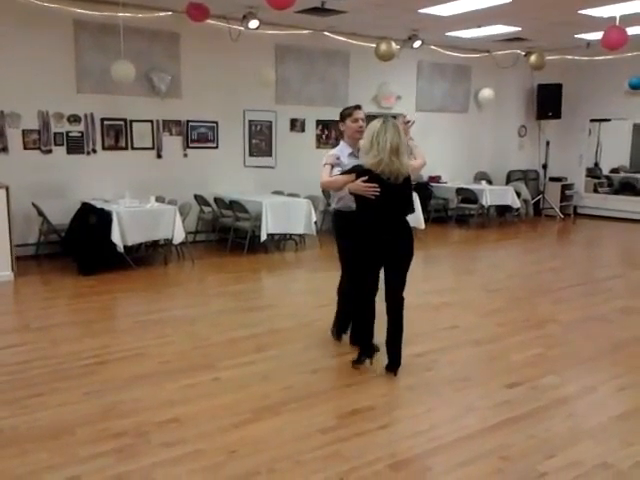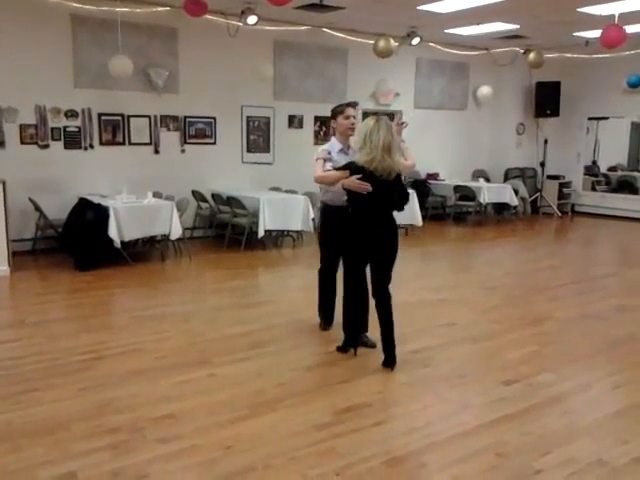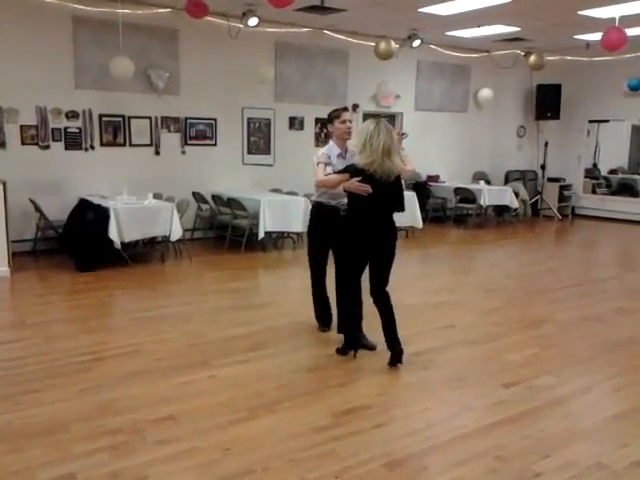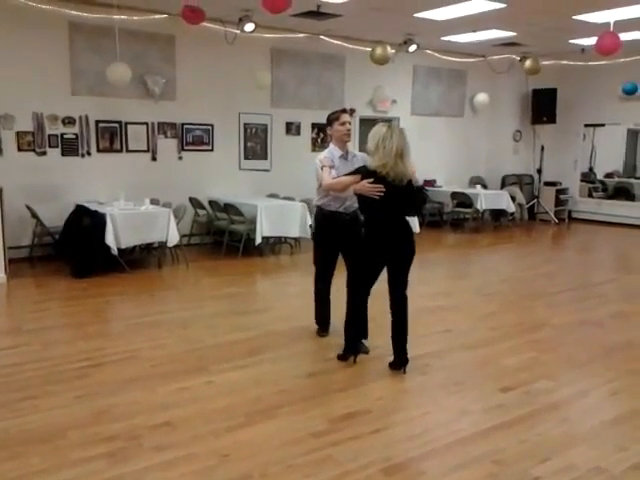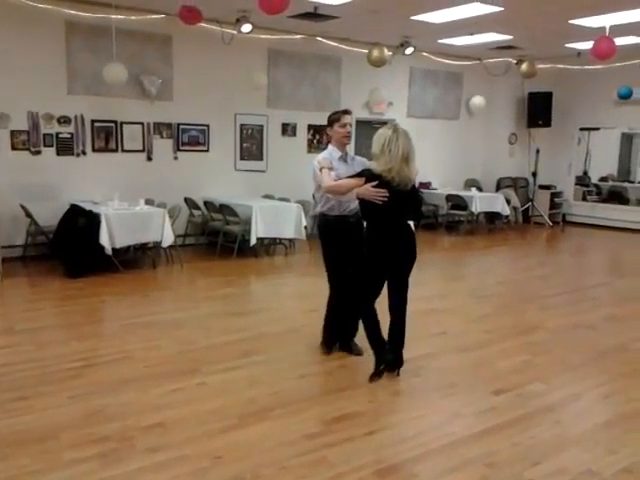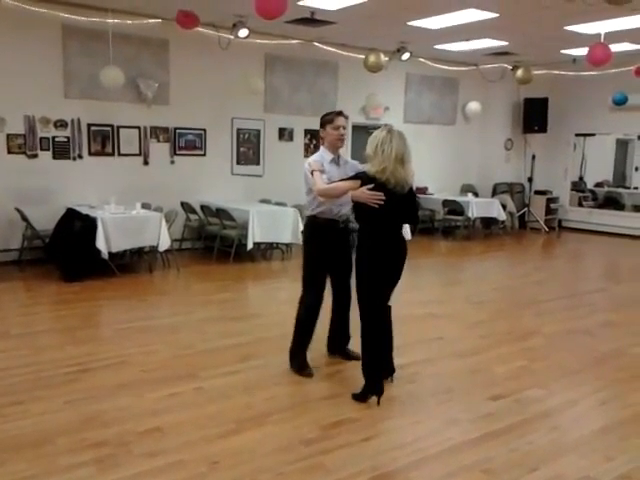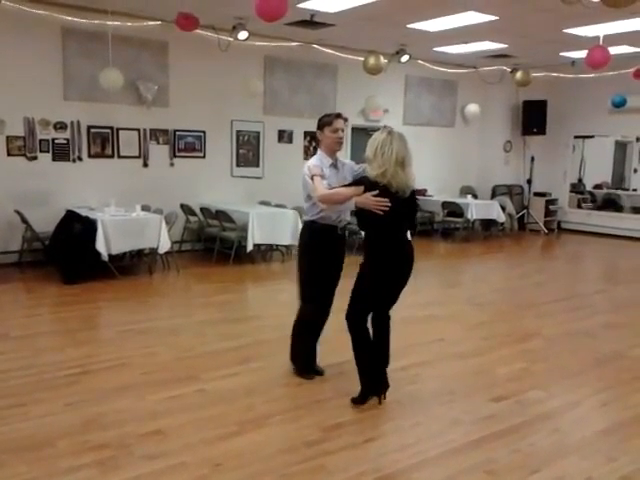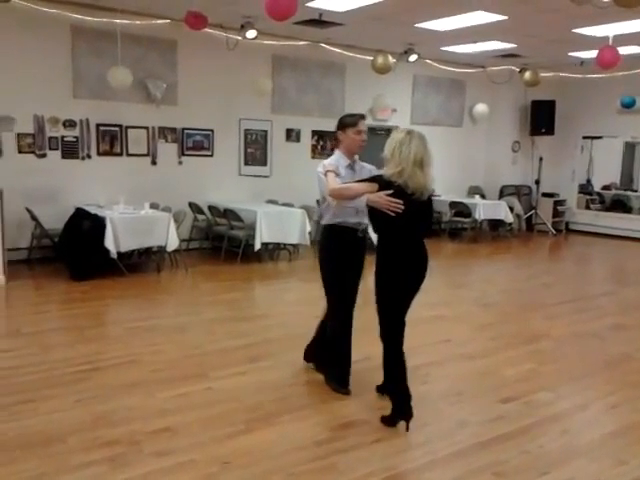
dt=0.3s
person 1, frame 1
left shoulder: (363, 171)
right shoulder: (404, 170)
left elbow: (326, 184)
right wrist: (407, 136)
left hip: (373, 241)
right hip: (401, 240)
left knee: (363, 294)
right knee: (395, 298)
left ankle: (365, 347)
right ankle: (394, 360)
person 1, frame 2
left shoulder: (356, 168)
right shoulder: (396, 168)
left elbow: (320, 178)
right elbow: (407, 179)
right wrist: (398, 139)
left hip: (360, 235)
right hip: (386, 235)
left knee: (353, 287)
right knee: (382, 291)
left ankle: (351, 340)
right ankle: (389, 353)
person 1, frame 3
left shoulder: (356, 170)
right shoulder: (394, 170)
left elbow: (321, 183)
right elbow: (406, 181)
left hip: (360, 236)
right hip: (386, 235)
left knee: (351, 286)
right knee: (380, 290)
left ankle: (351, 342)
right ankle: (395, 348)
person 1, frame 4
left shoulder: (368, 172)
right shoulder: (406, 174)
left elbow: (328, 185)
left wrist: (326, 166)
left hip: (377, 240)
right hip: (403, 239)
left knee: (360, 292)
right knee: (398, 296)
left ankle: (351, 347)
right ankle: (400, 357)
person 1, frame 5
left shoulder: (372, 175)
right shoulder: (408, 178)
left elbow: (329, 187)
right elbow: (414, 212)
left wrist: (325, 167)
left hip: (379, 246)
right hip: (405, 244)
left knee: (366, 300)
right knee: (398, 301)
left ankle: (382, 355)
right ankle: (395, 358)
person 1, frame 6
left shoulder: (367, 178)
right shoulder: (405, 182)
left elbow: (322, 190)
right elbow: (412, 218)
left wrist: (316, 170)
left hip: (372, 252)
right hip: (396, 250)
left knee: (369, 314)
right knee: (382, 307)
left ankle: (373, 383)
right ankle: (386, 366)
person 1, frame 7
left shoulder: (370, 183)
right shoulder: (406, 185)
left elbow: (324, 196)
left wrist: (316, 175)
left hip: (380, 260)
right hip: (403, 258)
left knee: (356, 317)
right knee: (381, 315)
left ankle: (369, 385)
right ankle: (378, 379)
person 1, frame 8
left shoulder: (384, 183)
right shoulder: (424, 188)
left elbow: (335, 192)
left wrist: (330, 172)
left hip: (392, 263)
right hip: (417, 262)
left knee: (390, 331)
right knee: (396, 323)
left ankle: (401, 404)
right ankle: (391, 383)
person 2, frame 1
right shoulder: (335, 156)
right elbow: (325, 182)
right wrist: (351, 187)
right hip: (346, 220)
right knee: (351, 275)
right ankle: (340, 324)
person 2, frame 2
left shoulder: (359, 152)
right shoulder: (326, 151)
right elbow: (319, 177)
right wrist: (344, 183)
right hip: (332, 215)
right knee: (328, 269)
left ankle: (357, 329)
right ankle: (326, 316)
person 2, frame 3
left shoulder: (356, 156)
right shoulder: (324, 155)
right elbow: (321, 180)
right wrist: (346, 186)
left hip: (345, 216)
right hip: (323, 216)
right knee: (318, 271)
left ankle: (353, 330)
right ankle: (324, 318)
person 2, frame 4
left shoulder: (359, 158)
right shoulder: (325, 158)
right elbow: (330, 186)
right wrist: (356, 188)
left hip: (352, 220)
right hip: (328, 221)
left knee: (358, 276)
right knee: (324, 275)
right ankle: (323, 322)
person 2, frame 5
left shoulder: (358, 162)
right shoulder: (323, 161)
right elbow: (332, 190)
right wrist: (359, 192)
left hip: (354, 224)
right hip: (332, 226)
left knee: (356, 283)
right knee: (340, 284)
left ankle: (346, 336)
right ankle: (330, 336)
person 2, frame 6
left shoulder: (351, 165)
right shoulder: (314, 163)
right elbow: (324, 194)
right wrist: (354, 195)
left hip: (342, 230)
right hip: (319, 230)
left knee: (343, 291)
right knee: (312, 294)
left ankle: (338, 344)
right ankle: (297, 356)
person 2, frame 7
left shoulder: (348, 167)
right shoulder: (312, 167)
right elbow: (325, 200)
right wrist: (358, 201)
left hip: (337, 236)
right hip: (316, 236)
left knee: (324, 299)
right knee: (314, 299)
left ankle: (305, 355)
right ankle: (301, 359)
person 2, frame 8
left shoulder: (366, 170)
right shoulder: (328, 167)
right elbow: (336, 199)
right wrist: (370, 199)
left hip: (358, 240)
right hip: (336, 240)
left knee: (341, 304)
right knee: (342, 308)
left ankle: (317, 353)
right ankle: (336, 373)
